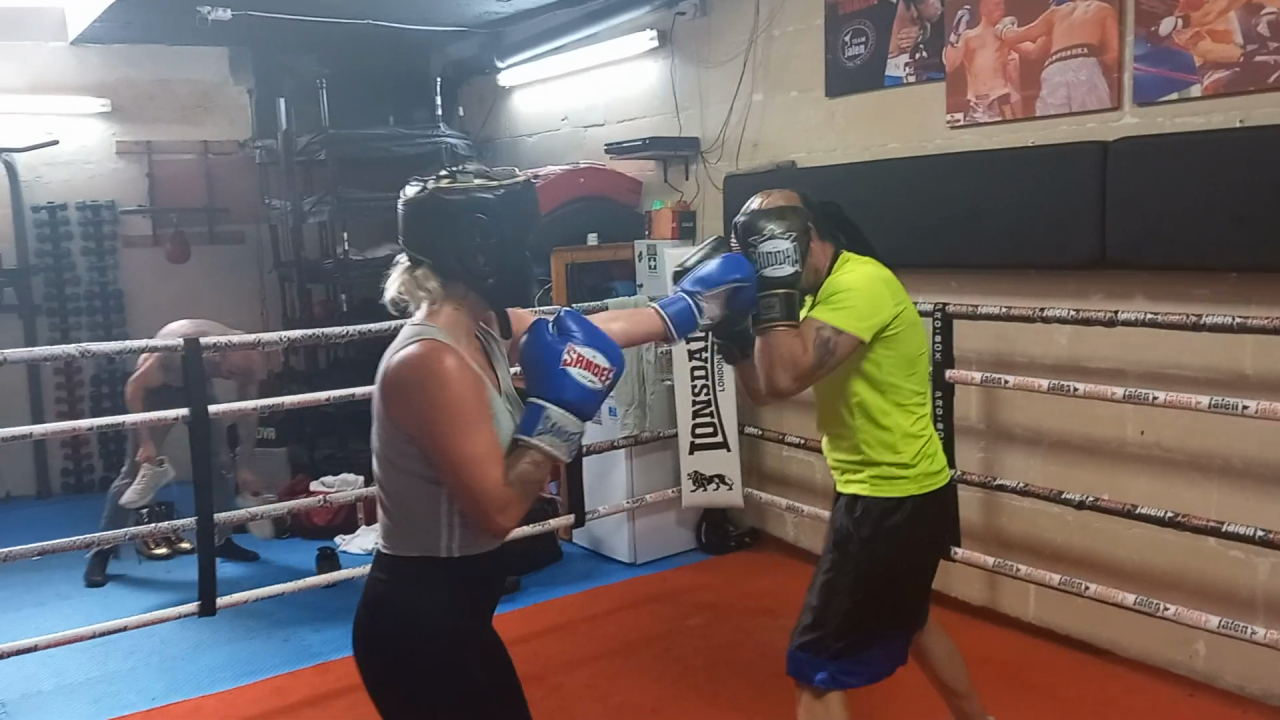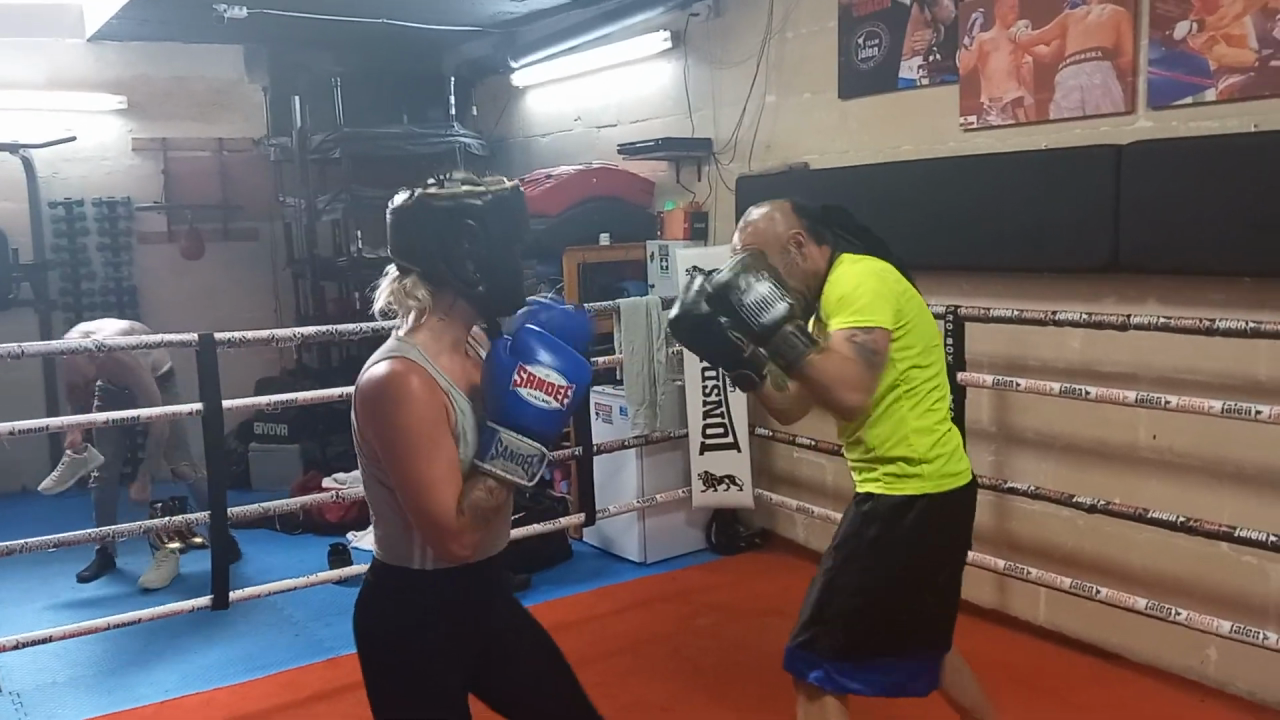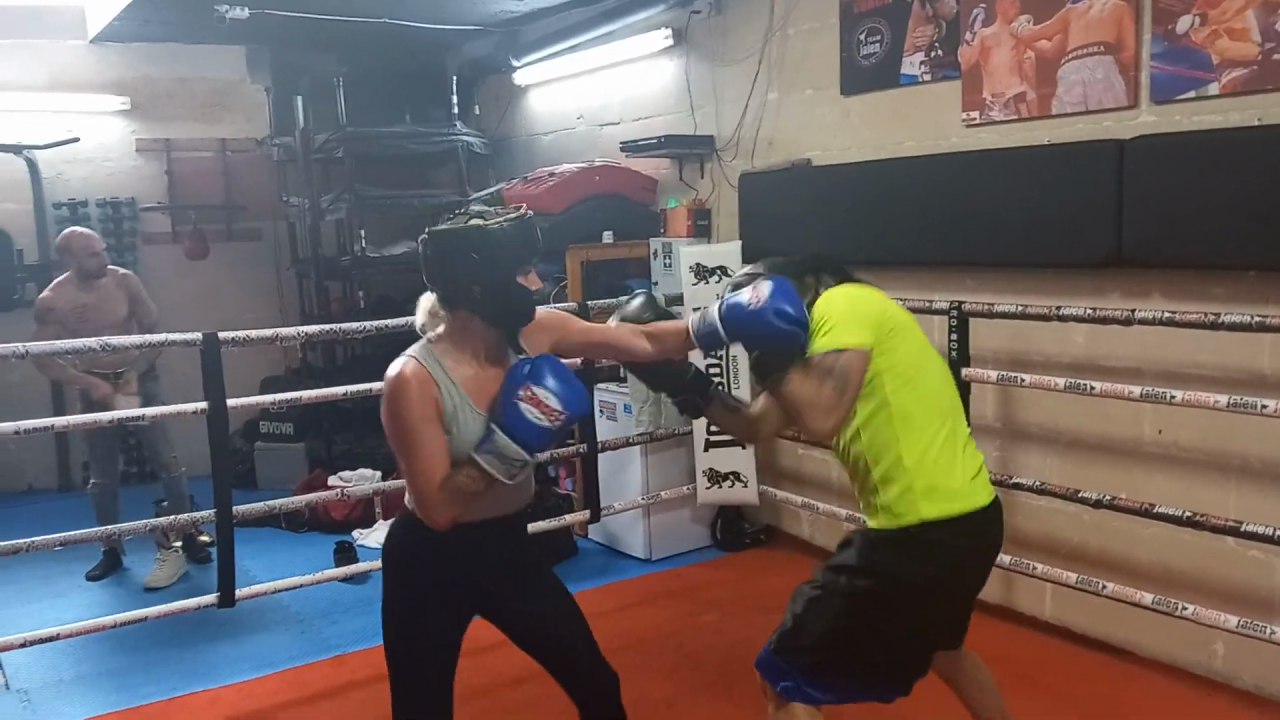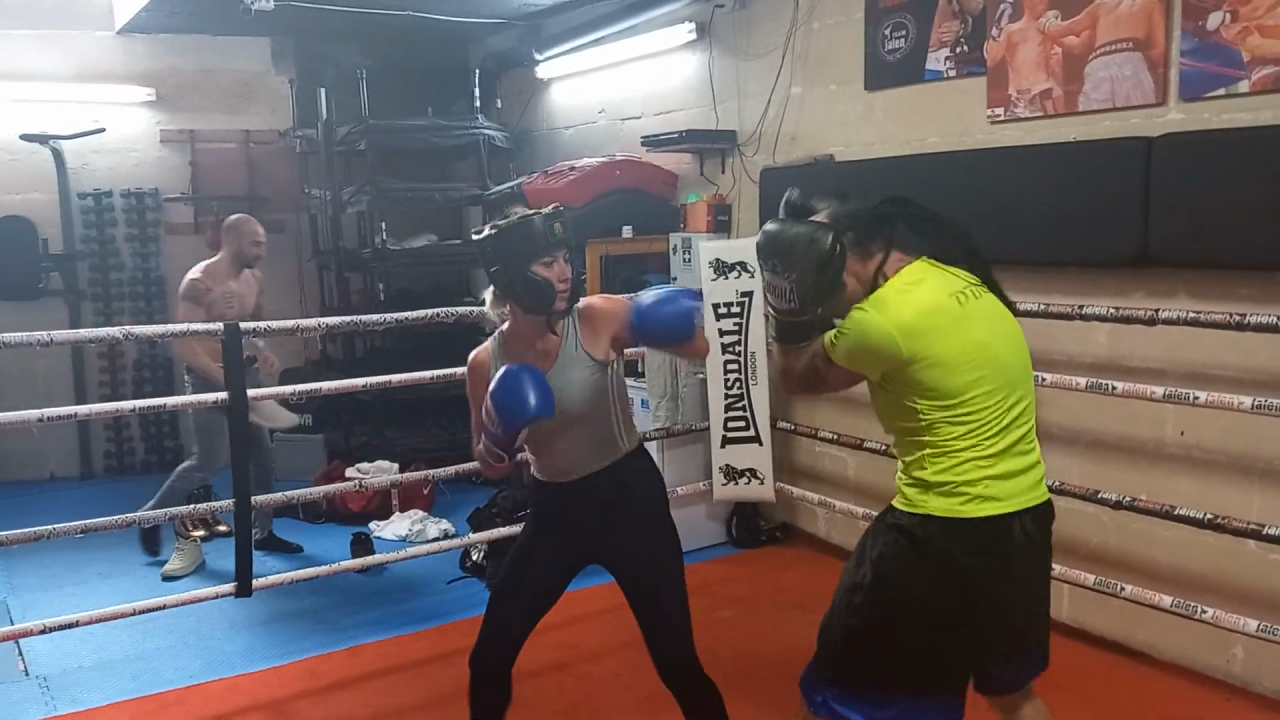
dt=0.7s
person 1, frame 1
left shoulder: (477, 327)
right shoulder: (429, 363)
left elbow: (589, 332)
right elbow: (498, 511)
left wrist: (687, 307)
right wrist: (559, 404)
person 1, frame 2
left shoulder: (475, 339)
right shoulder: (399, 381)
right elbow: (457, 537)
left wrist: (548, 364)
right wrist: (520, 431)
left hip: (483, 595)
right hip: (414, 616)
person 1, frame 3
left shoulder: (533, 334)
right shoulder: (411, 379)
left elbow: (637, 344)
right elbow: (438, 510)
right wrist: (511, 438)
left hip: (507, 553)
right hip: (433, 565)
person 1, frame 4
left shoulder: (599, 316)
right shoulder: (486, 362)
left elbow: (691, 343)
right elbow: (488, 464)
left wrist: (678, 327)
right wrist: (499, 437)
left hip: (630, 496)
right hip: (555, 511)
left knee: (676, 661)
right knee: (490, 656)
person 2, frame 1
left shoulder: (859, 284)
right shoulder: (827, 288)
left elbow: (783, 379)
right elbow: (763, 389)
left wrist: (777, 280)
right wrist: (731, 325)
left hip: (890, 499)
right hip: (910, 494)
left knee: (818, 667)
right knee: (904, 620)
person 2, frame 2
left shoulder: (860, 278)
right shoulder: (831, 296)
left elbow: (851, 395)
right elbow: (788, 403)
left wrist: (776, 320)
right wrist: (733, 353)
left hip: (907, 503)
right hip: (937, 498)
left knee: (814, 668)
right knee: (919, 645)
person 2, frame 3
left shoulder: (845, 306)
left elbow: (821, 418)
right elbow: (759, 424)
left wrist: (771, 347)
left hip: (915, 533)
right hip: (972, 523)
left knee: (784, 679)
right knee: (940, 645)
person 2, frame 4
left shoulder: (880, 320)
right shoulder: (957, 282)
left elbow: (793, 378)
left wrist: (789, 302)
left hip: (942, 533)
right hip: (1024, 520)
person 3, frame 1
left shoulder: (245, 364)
left elbow: (248, 414)
right elbow: (134, 387)
left wrist: (245, 467)
right wrist: (145, 442)
right hip: (154, 386)
left knee: (223, 463)
right knee: (137, 467)
left ankle: (221, 540)
right ankle: (103, 551)
person 3, frame 2
left shoulder: (128, 359)
right shoulder: (72, 351)
left elbow: (160, 425)
right elbow: (74, 388)
left wrist: (144, 481)
right wrist: (76, 430)
left hip: (156, 382)
right hip: (112, 389)
left knee: (183, 465)
right knee: (103, 472)
right ankle: (106, 552)
person 3, frame 3
left shoulder: (124, 281)
right shoulder: (52, 301)
left elbow: (155, 332)
right elbow: (44, 359)
left wrist: (134, 374)
right wrist: (86, 382)
left hip: (138, 377)
right hip: (96, 387)
left knee: (166, 460)
right knee: (102, 475)
left ankle: (186, 537)
right ankle: (112, 550)
person 3, frame 4
left shoulder: (254, 278)
right shoulder: (200, 282)
right elbow: (182, 346)
left wrist: (263, 352)
right wrist: (227, 382)
left hip: (245, 371)
right hip: (208, 375)
left knee: (263, 456)
right knee: (211, 460)
left ankle: (263, 533)
right ankle: (155, 515)
